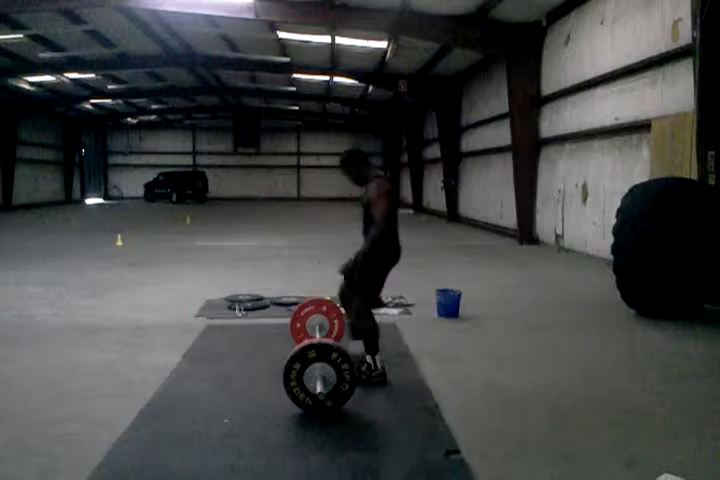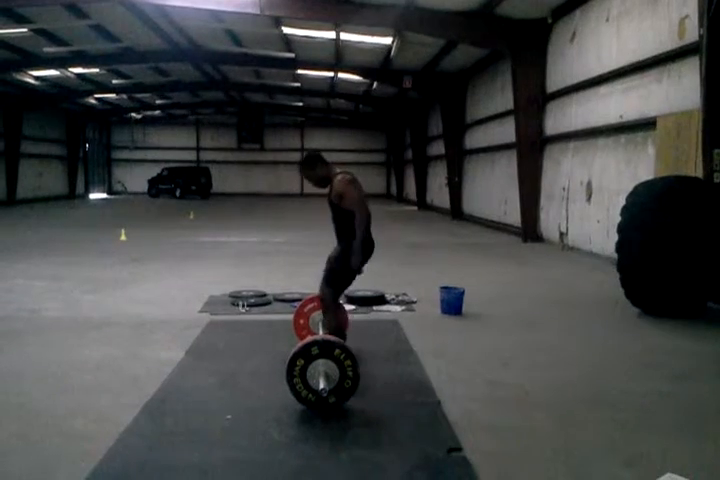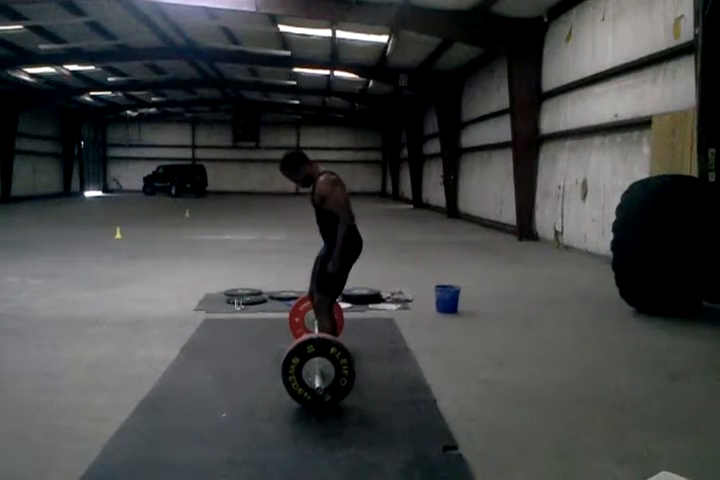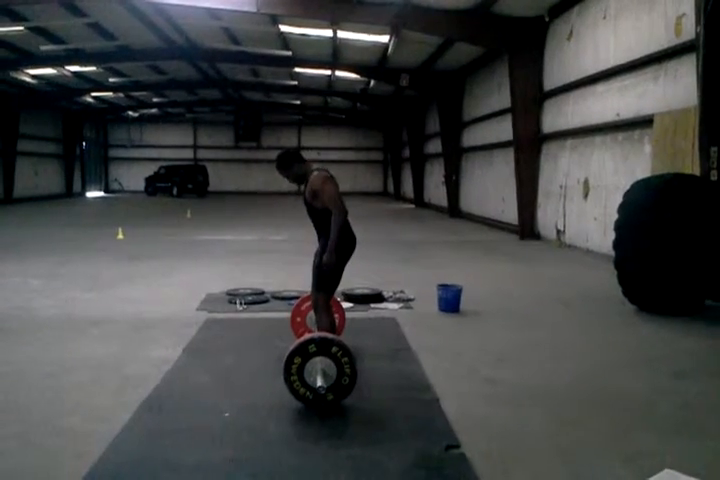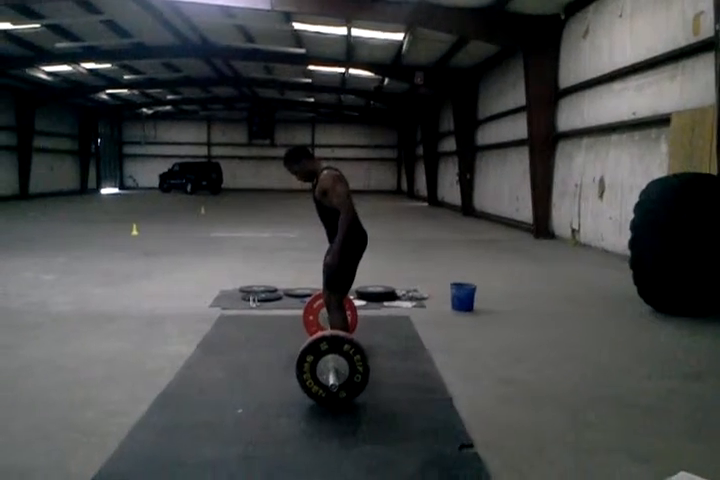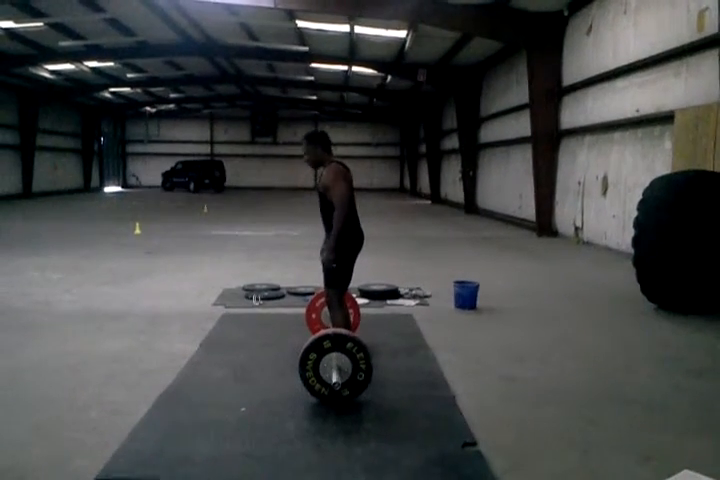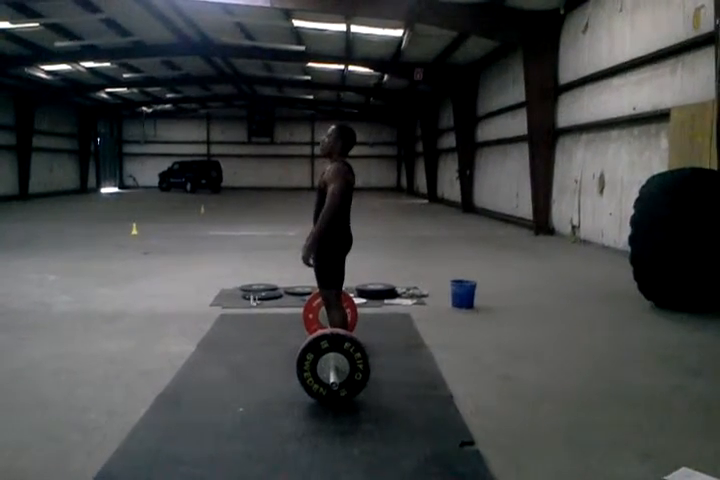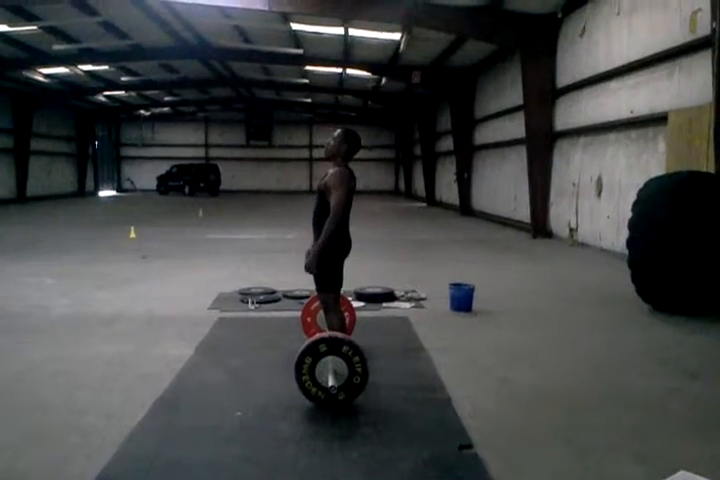
dt=0.5s
person 1, frame 1
left shoulder: (378, 188)
right shoulder: (375, 185)
left elbow: (379, 228)
left wrist: (354, 260)
left hip: (380, 253)
right hip: (375, 251)
left knee: (361, 307)
right knee: (346, 295)
left ankle: (375, 368)
person 1, frame 2
left shoulder: (343, 182)
right shoulder: (336, 183)
left elbow: (363, 214)
left wrist: (357, 254)
right wrist: (340, 248)
left hip: (353, 247)
right hip: (345, 244)
left knee: (327, 298)
right knee: (328, 296)
person 1, frame 3
left shoulder: (326, 183)
right shoulder: (320, 182)
left elbow: (346, 218)
left wrist: (336, 258)
left hip: (342, 247)
right hip: (333, 244)
left knee: (322, 303)
right knee: (314, 296)
person 1, frame 4
left shoulder: (319, 179)
right shoulder: (312, 180)
left elbow: (339, 211)
left wrist: (331, 250)
left hip: (336, 244)
right hip: (329, 242)
left knee: (320, 302)
right knee: (317, 299)
person 1, frame 5
left shoulder: (329, 178)
right shoulder: (321, 179)
left elbow: (347, 212)
left wrist: (335, 251)
right wrist: (334, 248)
left hip: (348, 243)
right hip: (342, 242)
left knee: (334, 301)
right knee: (330, 298)
person 1, frame 6
left shoulder: (333, 172)
right shoulder: (326, 171)
left elbow: (342, 210)
left wrist: (331, 247)
right wrist: (328, 242)
left hip: (344, 241)
right hip: (340, 239)
left knee: (334, 299)
right knee: (334, 297)
person 1, frame 7
left shoulder: (337, 170)
right shoulder: (337, 168)
left elbow: (329, 210)
left wrist: (311, 244)
right wrist: (313, 239)
left hip: (332, 241)
right hip: (330, 239)
left knee: (332, 300)
right knee: (331, 299)
person 1, frame 8
left shoulder: (339, 175)
right shoulder: (338, 173)
left elbow: (335, 217)
left wrist: (316, 252)
right wrist: (316, 247)
left hip: (331, 246)
right hip: (329, 244)
left knee: (330, 305)
right knee: (330, 303)
